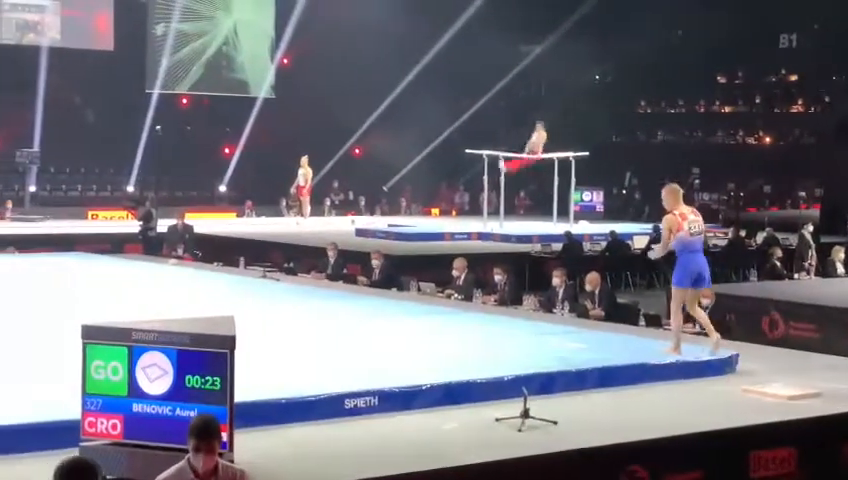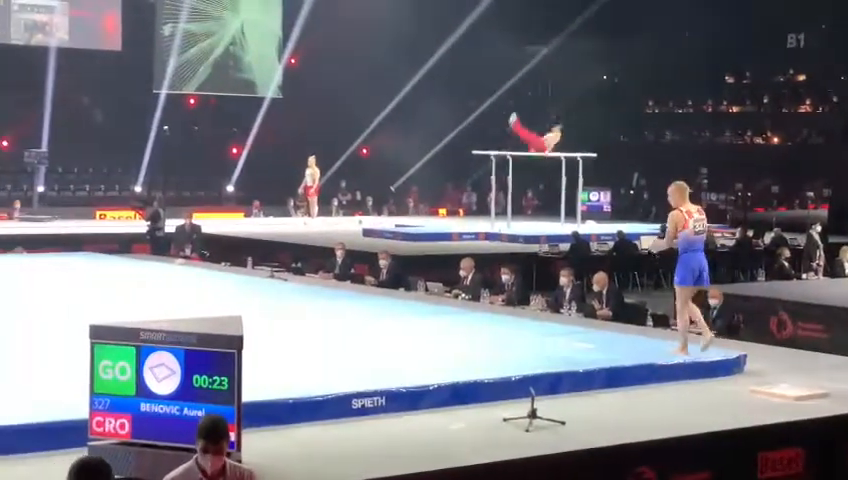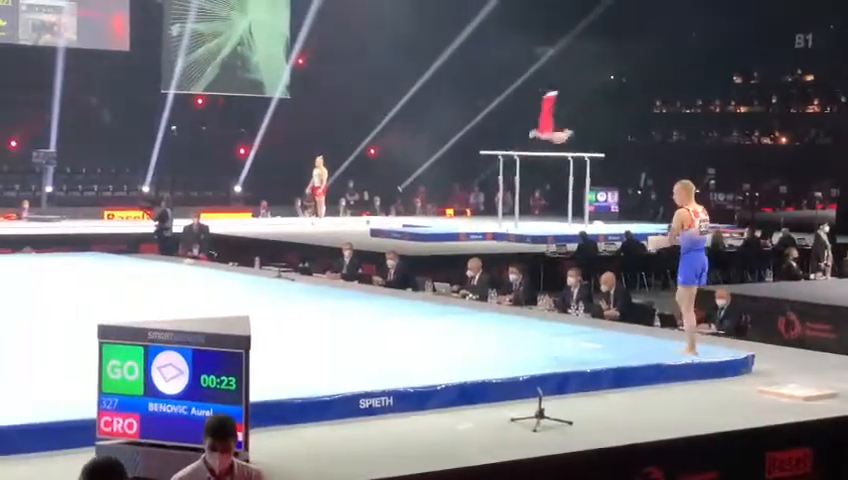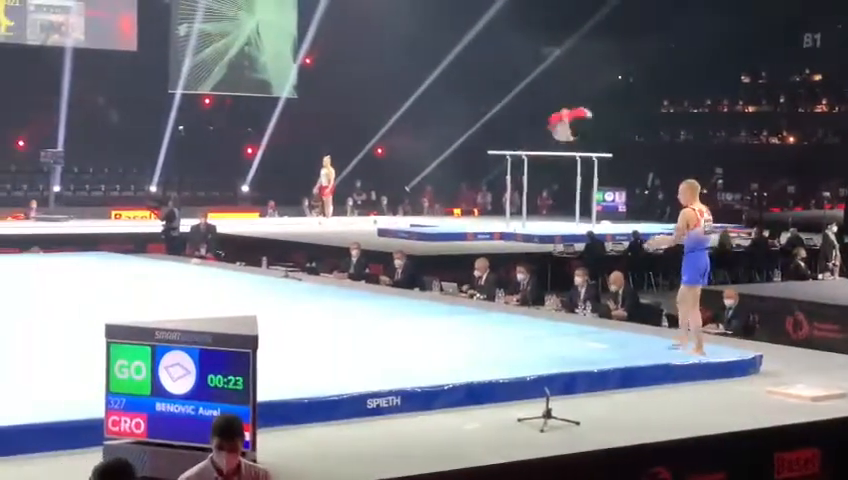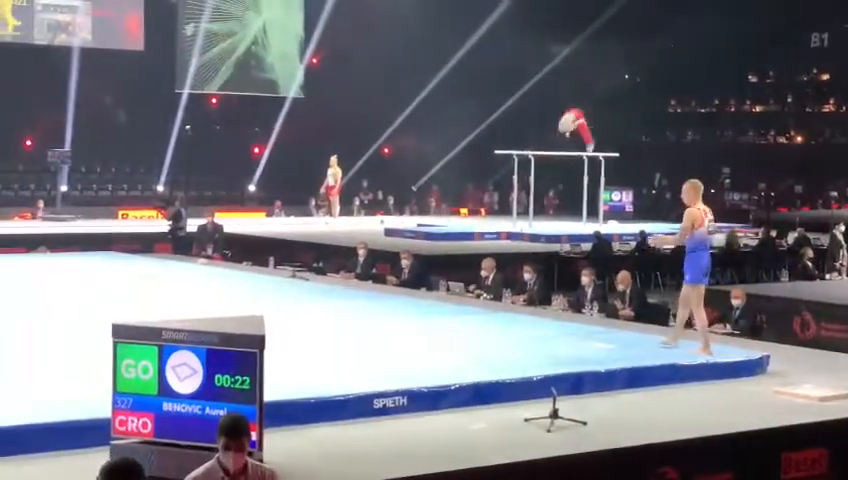
dt=0.1s
person 1, frame 1
left shoulder: (669, 218)
right shoulder: (696, 213)
left elbow: (663, 247)
left wrist: (656, 253)
right wrist: (671, 246)
left hip: (686, 262)
right hip: (701, 261)
left knee: (676, 306)
right knee: (692, 306)
left ankle: (676, 348)
right ankle: (713, 334)
person 1, frame 2
left shoulder: (675, 215)
right shoulder: (700, 211)
left elbow: (667, 243)
left wrist: (657, 247)
right wrist: (675, 241)
left hip: (687, 260)
right hip: (701, 258)
left knee: (682, 306)
right knee: (686, 302)
left ankle: (683, 348)
right ankle: (705, 332)
person 1, frame 3
left shoulder: (681, 213)
right shoulder: (703, 211)
left elbow: (670, 239)
right wrist: (677, 239)
left hip: (689, 259)
right hip: (702, 257)
left knee: (687, 306)
right knee: (682, 299)
left ankle: (691, 348)
right ankle: (691, 343)
person 1, frame 4
left shoulder: (687, 212)
right shoulder: (706, 211)
left elbow: (676, 239)
left wrist: (659, 242)
right wrist: (663, 240)
left hip: (693, 258)
right hip: (703, 256)
left knee: (692, 307)
right knee: (682, 300)
left ankle: (699, 348)
right ankle: (683, 338)
person 1, frame 5
left shoulder: (691, 212)
right shoulder: (707, 211)
left elbow: (680, 239)
left wrist: (662, 240)
right wrist: (666, 239)
left hip: (694, 258)
right hip: (704, 256)
left knee: (697, 306)
right knee: (684, 300)
left ankle: (706, 347)
right ankle: (674, 338)
